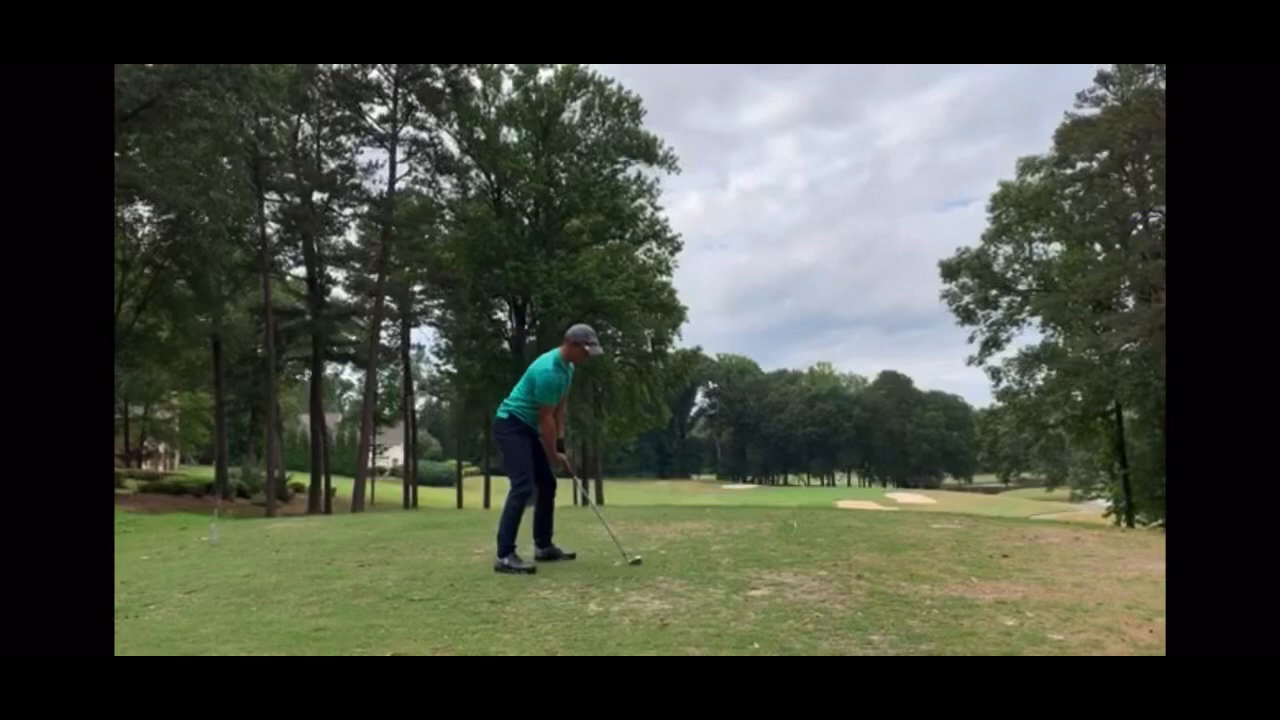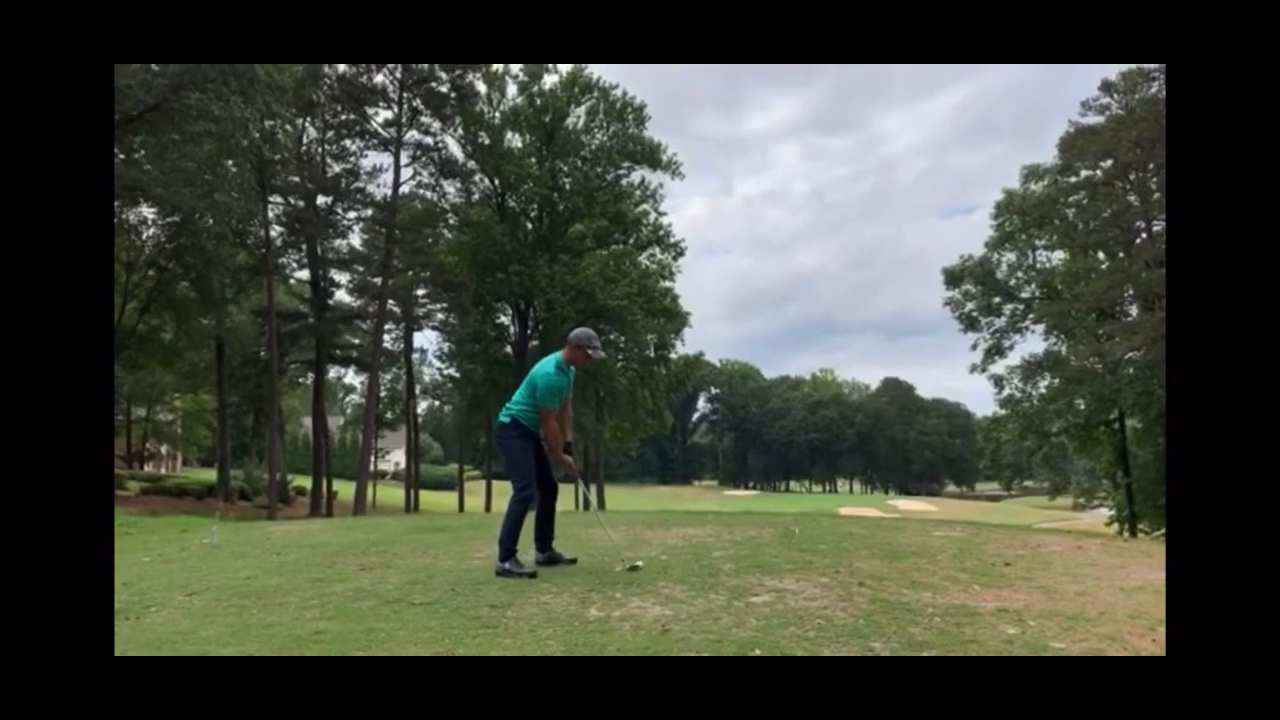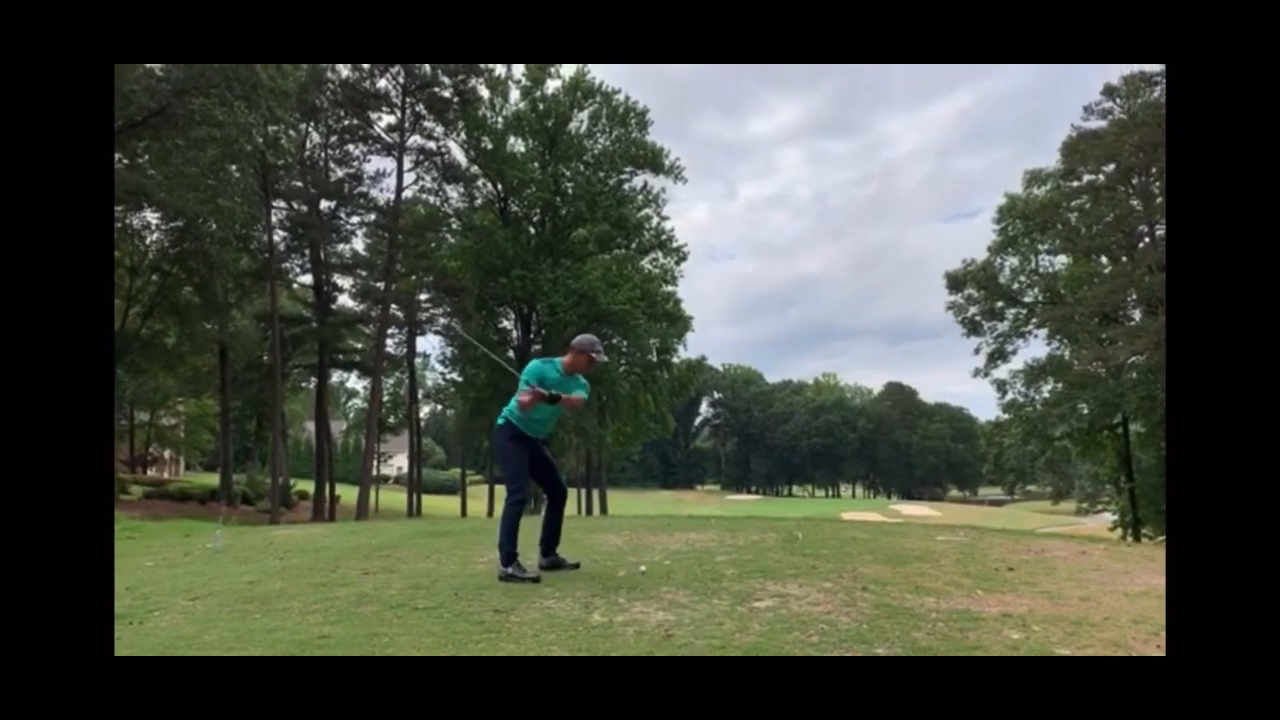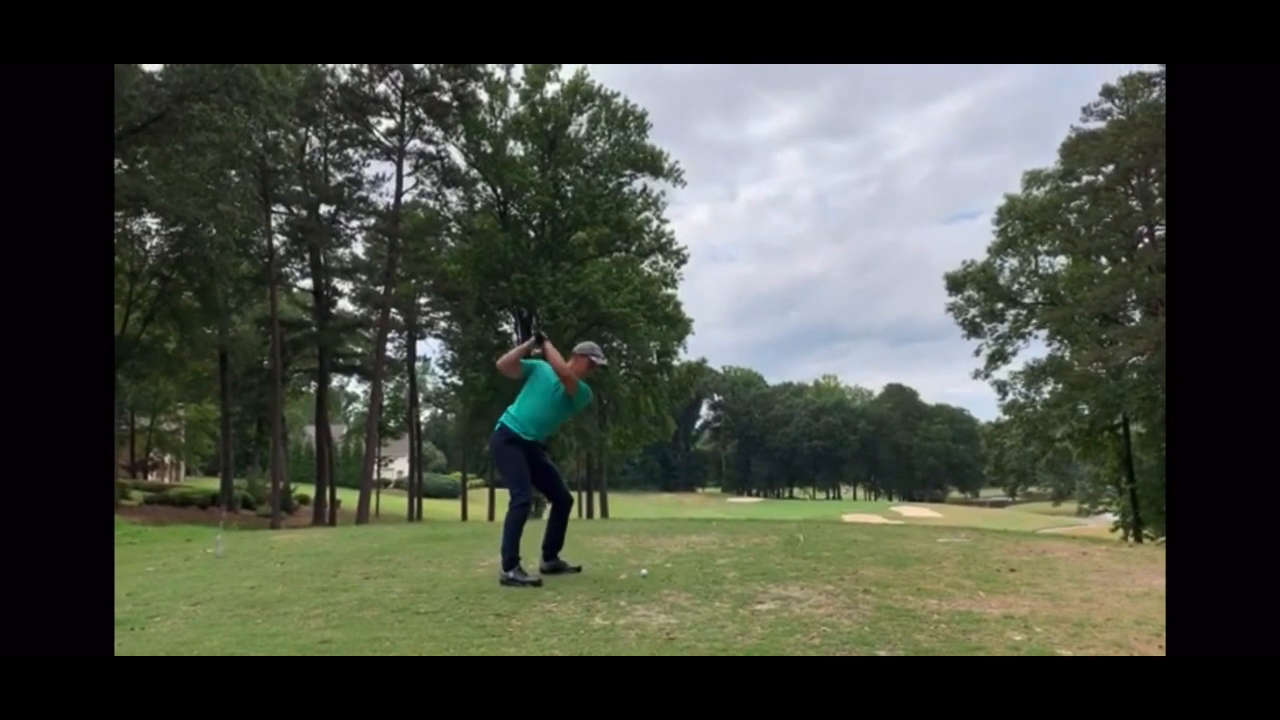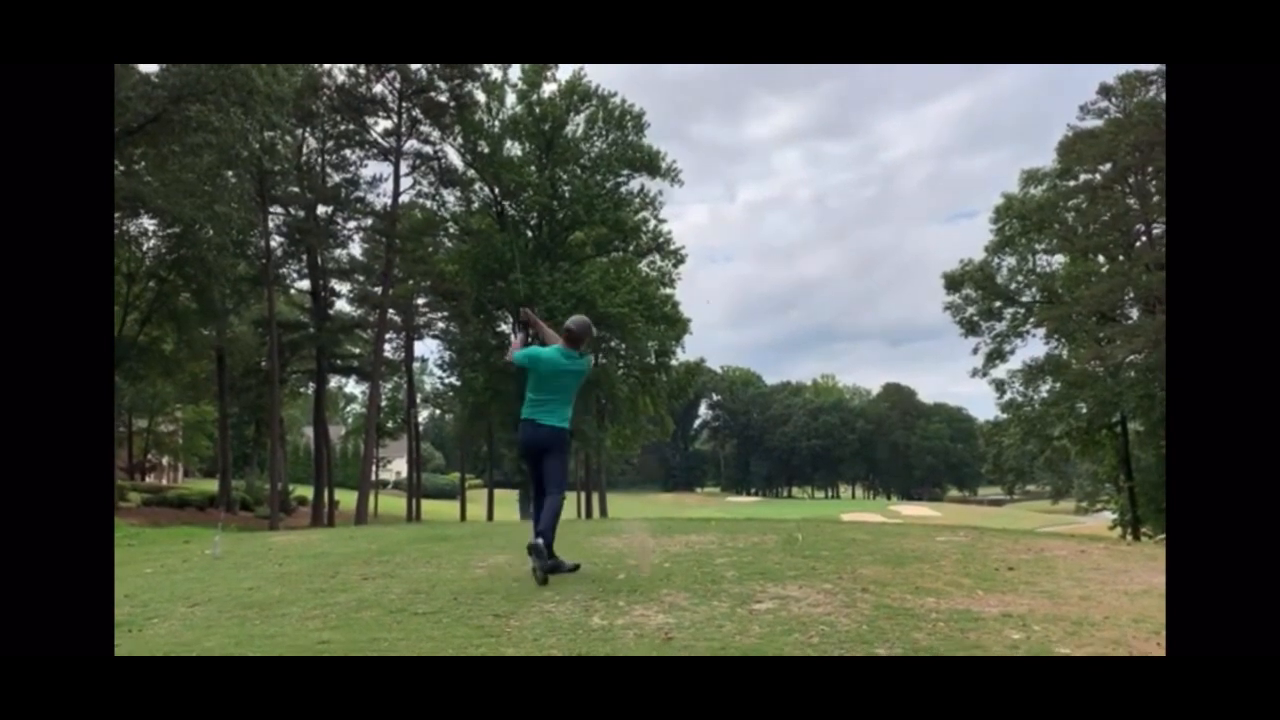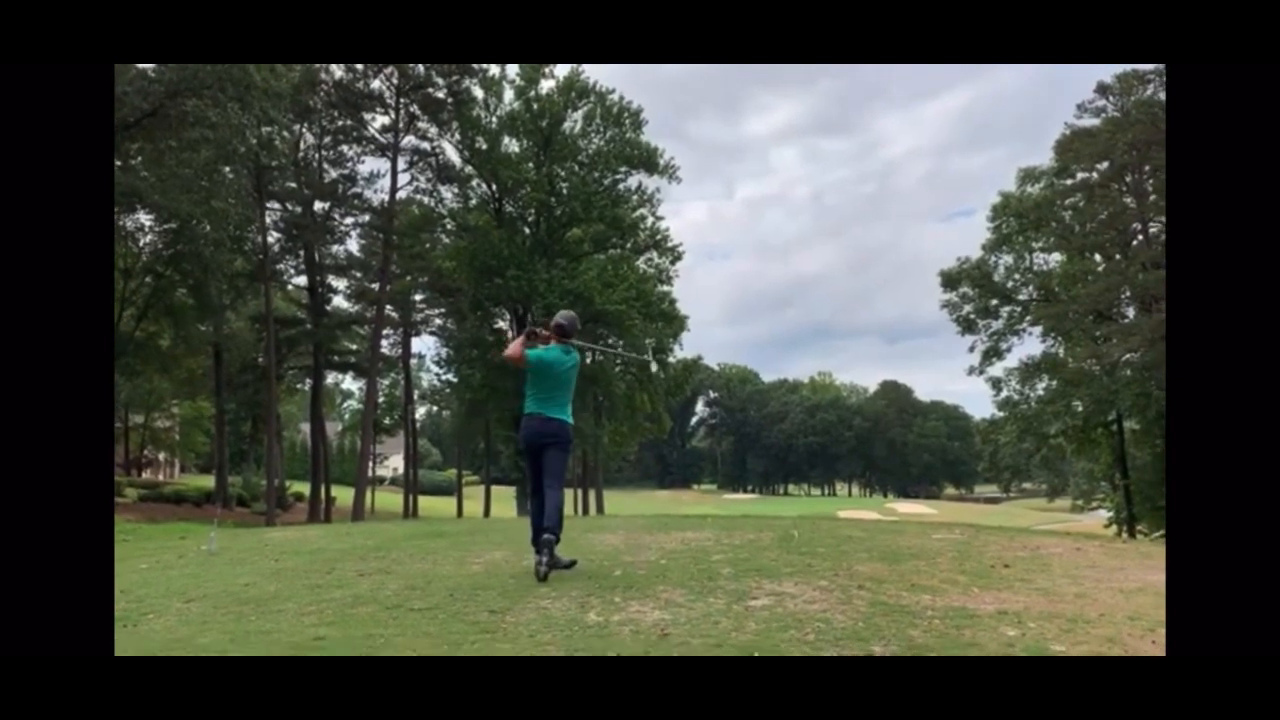
dt=0.5s
person 1, frame 1
left shoulder: (567, 368)
right shoulder: (548, 371)
left elbow: (560, 408)
right elbow: (546, 418)
left wrist: (560, 444)
right wrist: (553, 454)
left hip: (528, 428)
right hip: (511, 425)
left knee: (547, 484)
right knee: (523, 487)
left ankle: (543, 546)
right ankle: (504, 555)
person 1, frame 2
left shoulder: (569, 371)
right shoulder: (550, 374)
left elbow: (565, 410)
right elbow: (549, 421)
left wrist: (567, 447)
right wrist: (559, 457)
left hip: (529, 432)
right hip: (513, 429)
left knee: (549, 488)
right knee: (526, 491)
left ankle: (544, 551)
right ankle: (505, 560)
person 1, frame 3
left shoulder: (581, 385)
right shoulder: (539, 366)
left elbow: (575, 402)
right elbow: (522, 404)
left wrist: (557, 397)
right wrist: (533, 397)
left hip: (534, 440)
right hip: (510, 433)
left knee: (558, 492)
right knee: (519, 495)
left ankle: (548, 555)
right ankle: (507, 564)
person 1, frame 4
left shoulder: (582, 392)
right shoulder: (538, 368)
left elbow: (564, 374)
right elbow: (502, 366)
left wrist: (546, 343)
right wrist: (531, 343)
left hip: (533, 446)
right hip: (508, 438)
left knee: (563, 499)
right knee: (522, 499)
left ankle: (550, 559)
right ankle: (509, 568)
person 1, frame 5
left shoulder: (539, 356)
right shoulder: (582, 364)
left elbow: (512, 356)
left wrist: (519, 333)
right wrist: (535, 322)
left hip: (527, 430)
right hip: (556, 434)
left knee: (540, 494)
right knee: (554, 492)
left ankle: (547, 557)
right ankle: (541, 541)
person 1, frame 6
left shoulder: (545, 357)
right shoulder: (573, 357)
left elbow: (511, 354)
left wrist: (527, 336)
right wrist: (540, 342)
left hip: (532, 426)
right hip: (559, 428)
left knee: (537, 490)
right knee: (553, 487)
left ankle: (542, 551)
right ankle: (549, 537)
